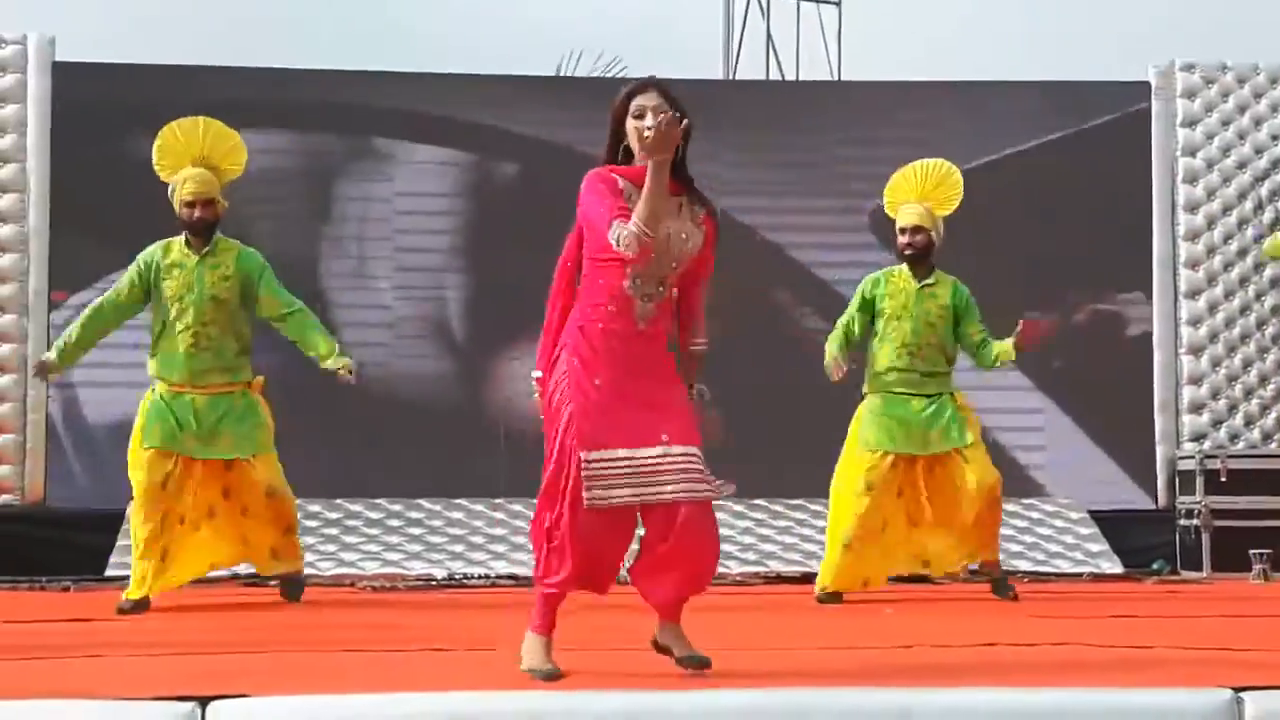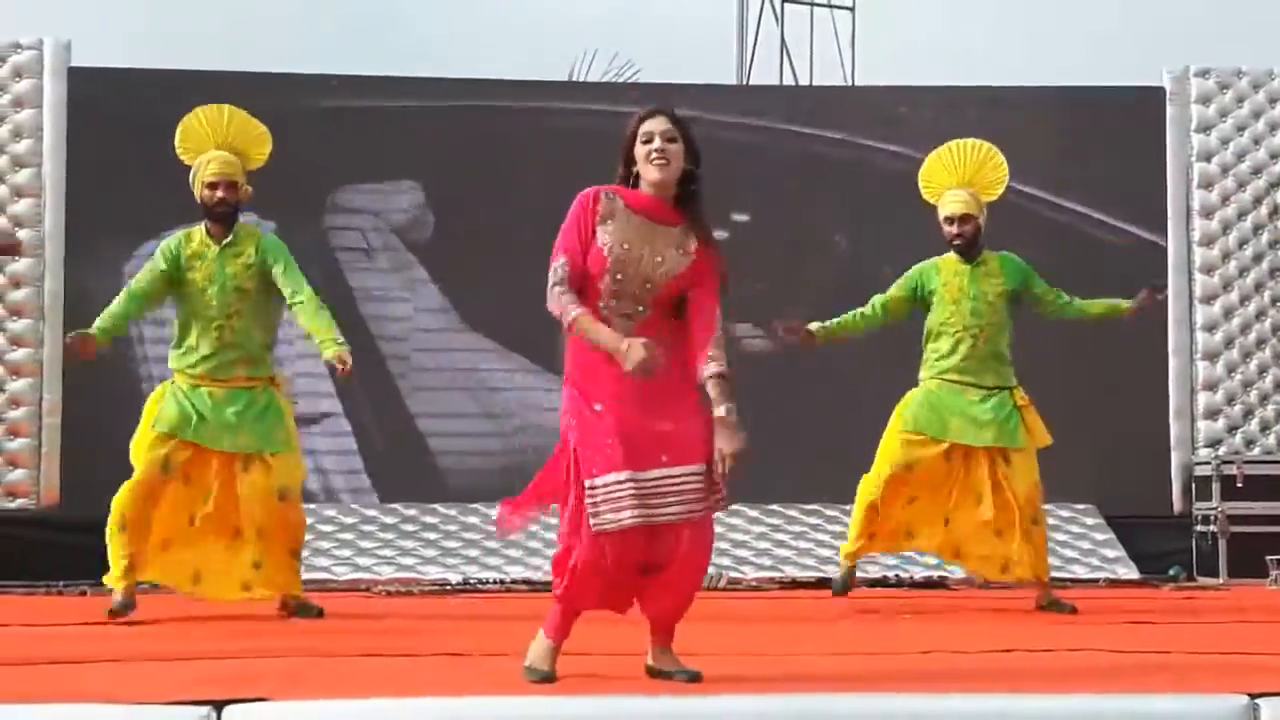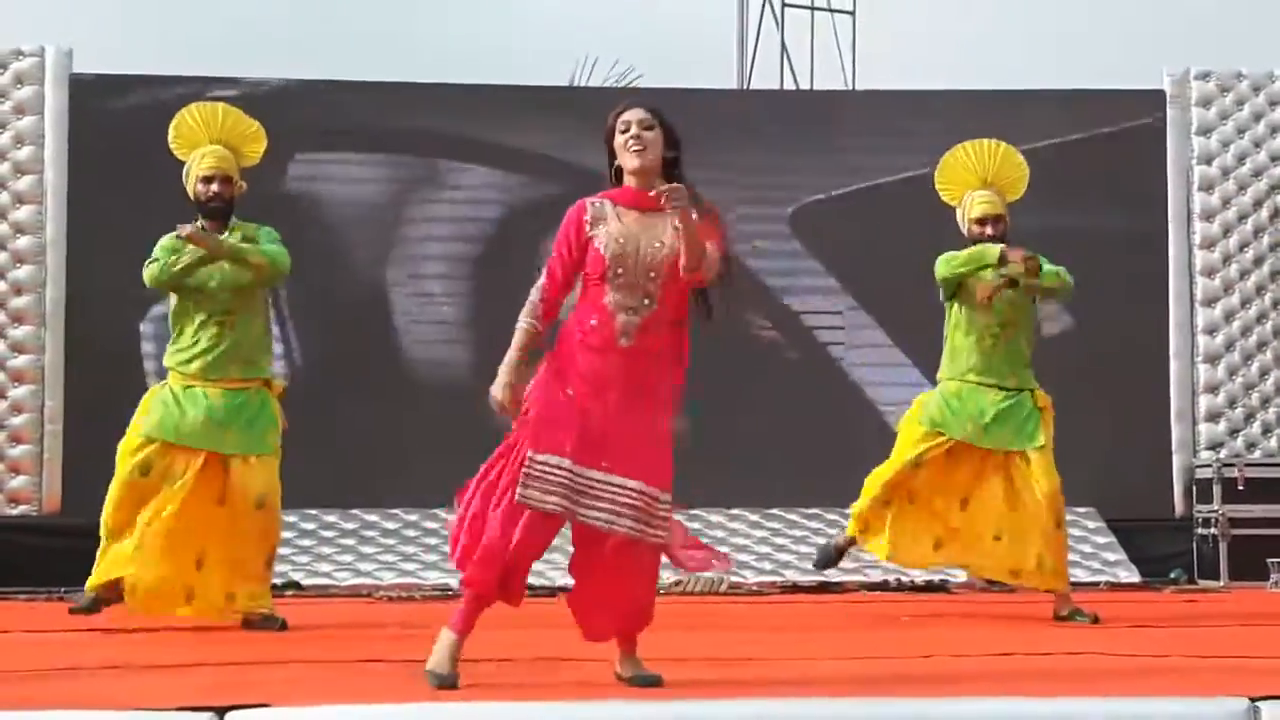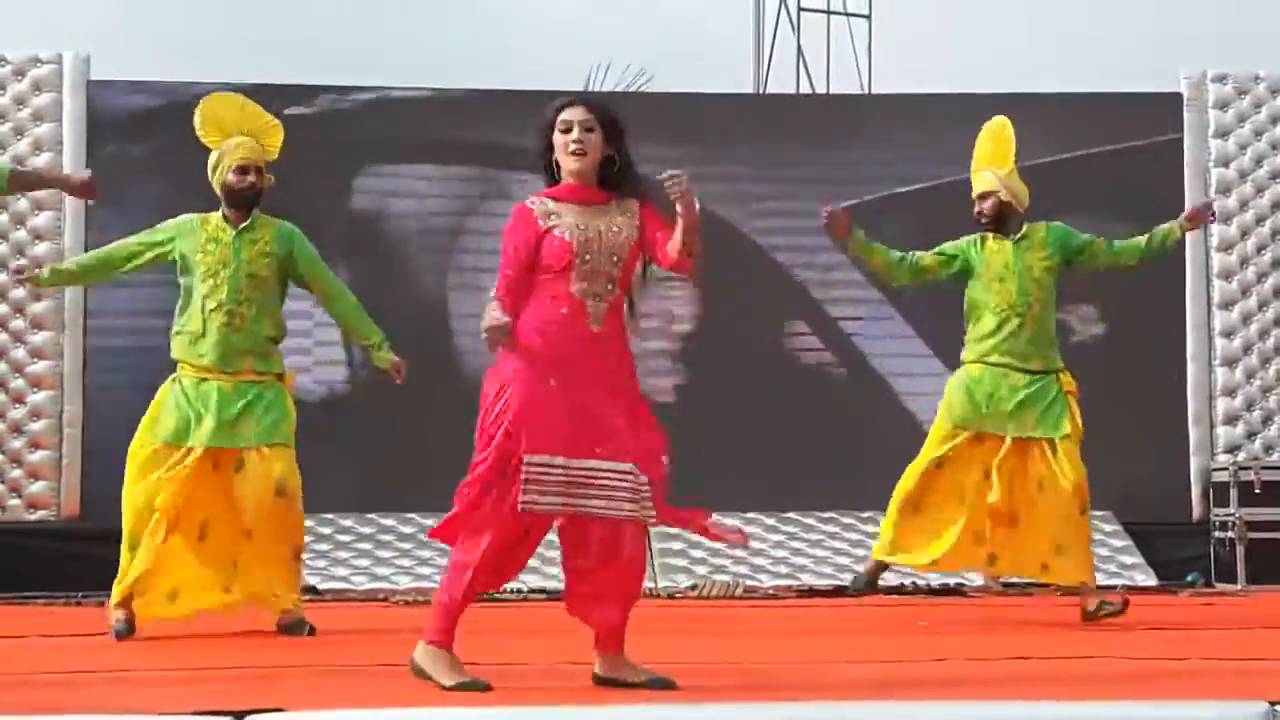
dt=0.5s
person 1, frame 1
left shoulder: (698, 214)
right shoulder: (600, 184)
right elbow: (629, 246)
left wrist: (697, 391)
right wrist: (650, 181)
left hip: (655, 372)
right hip: (591, 364)
left knee: (684, 504)
right knee: (586, 501)
left ankle: (669, 626)
right ankle: (538, 633)
person 1, frame 2
left shoulder: (695, 243)
right shoulder: (594, 204)
left elbow: (706, 333)
right elbow: (558, 295)
left wrist: (724, 418)
right wrist: (618, 344)
left hip: (668, 393)
right hip: (598, 387)
left knee: (684, 524)
right knee: (612, 524)
left ankle: (661, 648)
right ankle: (550, 638)
person 1, frame 3
left shoulder: (689, 218)
right shoulder: (586, 213)
left elbow: (704, 271)
right elbow: (548, 294)
left wrist: (690, 215)
right wrist: (509, 367)
left hip: (642, 393)
right hip: (571, 380)
left knee: (629, 524)
right knee: (524, 507)
left ankle: (627, 652)
right ankle: (456, 632)
person 1, frame 4
left shoulder: (633, 211)
right shoulder: (532, 213)
left elbow: (681, 257)
right elbow: (503, 299)
left wrist: (687, 211)
right wrist: (495, 324)
left hip: (607, 378)
right hip: (537, 371)
left knee: (615, 519)
right knee: (506, 508)
left ankle: (611, 656)
right ankle: (435, 644)
person 2, frame 1
left shoulder: (243, 258)
right shoulder: (156, 258)
left elbow: (287, 311)
right elbow: (109, 306)
left wrist: (331, 354)
right wrist: (62, 353)
left hip: (233, 402)
right hip: (170, 401)
left knee: (268, 491)
right knee: (156, 495)
left ankle: (286, 566)
right ankle: (143, 586)
person 2, frame 2
left shoulder: (264, 247)
right shoulder: (177, 248)
left elbow: (301, 294)
right elbow: (139, 293)
left wrist: (333, 343)
right wrist: (98, 333)
left hip: (254, 399)
right hip: (189, 395)
left knee: (278, 499)
right knee: (148, 486)
left ankle: (286, 591)
right ankle: (125, 583)
person 2, frame 3
left shoulder: (259, 238)
right shoulder: (172, 244)
left elbow: (278, 266)
right elbow: (156, 279)
left wrist: (223, 242)
right wrist: (204, 246)
left hip: (246, 399)
right hip: (183, 394)
left knee: (256, 504)
right knee: (135, 486)
left ankle: (252, 603)
right ankle: (109, 581)
person 2, frame 4
left shoulder: (284, 237)
right shoulder: (186, 230)
left elbow: (332, 293)
right elbow: (121, 255)
left wrist: (378, 347)
right wrist: (56, 275)
left hip: (259, 394)
right hip: (193, 389)
left knee: (275, 496)
right knee: (153, 492)
left ankle: (285, 604)
right ankle: (131, 600)
person 3, frame 1
left shoulder: (955, 290)
right shoulder: (877, 284)
left elbow: (981, 353)
right elbow: (843, 332)
left wrist: (1015, 345)
right wrist: (835, 358)
left hip: (940, 408)
right hip: (885, 407)
left knee: (981, 486)
right knee: (861, 494)
left ankle: (990, 567)
right ankle: (835, 580)
person 3, frame 2
left shoulder: (1009, 268)
right shoulder: (927, 274)
left elbow: (1062, 306)
right elbow: (876, 311)
left wrist: (1124, 307)
right wrist: (821, 331)
left hip: (997, 402)
right hip: (937, 396)
left knee: (1022, 495)
right knee: (890, 471)
left ankle: (1043, 589)
right ankle: (850, 558)
person 3, frame 3
left shoulder: (1026, 266)
right shoulder: (956, 261)
left elbow: (1063, 283)
right elbow: (947, 271)
left wrist: (1016, 276)
right wrist: (1004, 253)
left hip: (1016, 403)
right hip: (956, 396)
left knee: (1043, 496)
right knee: (900, 471)
left ankle: (1061, 599)
right ankle: (851, 536)
person 3, frame 4
left shoulder: (1053, 238)
right shoulder: (968, 251)
left elbow: (1120, 254)
right elbow: (904, 268)
left wrist: (1178, 228)
right wrist: (853, 238)
left hip: (1042, 388)
right hip: (982, 384)
left knee: (1066, 486)
right knee: (932, 471)
left ankle: (1089, 596)
right ankle: (880, 559)
